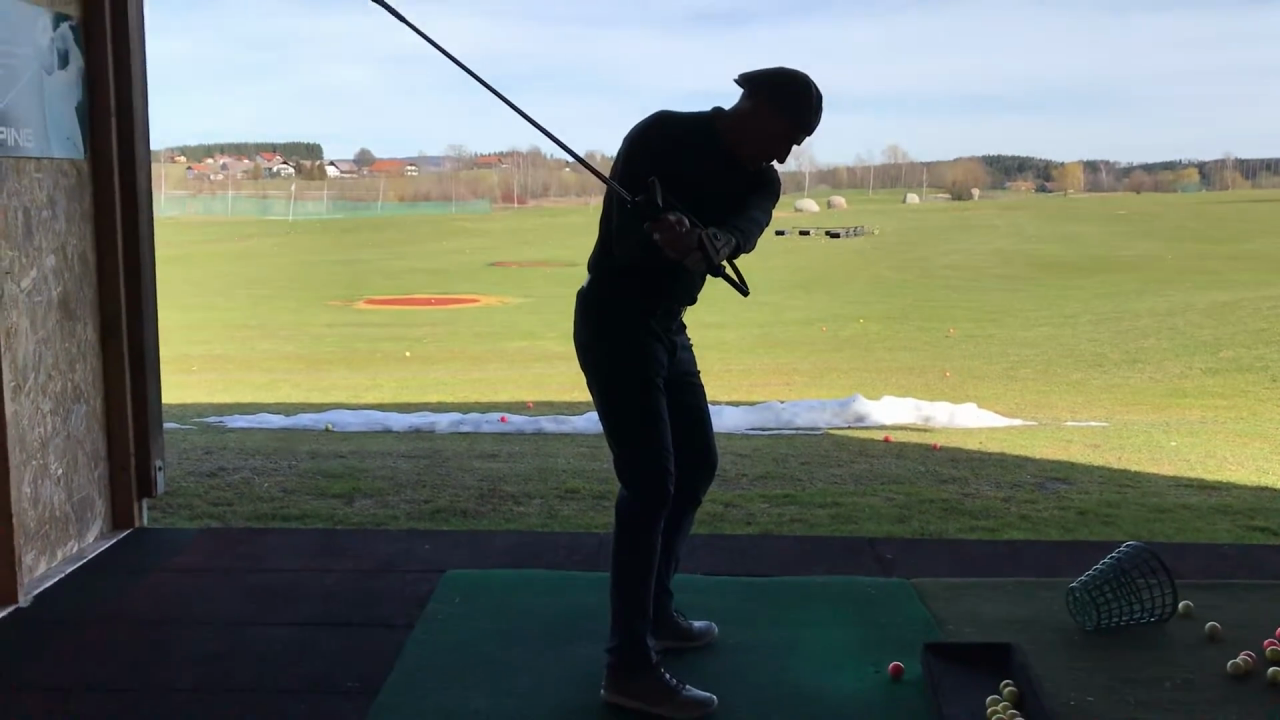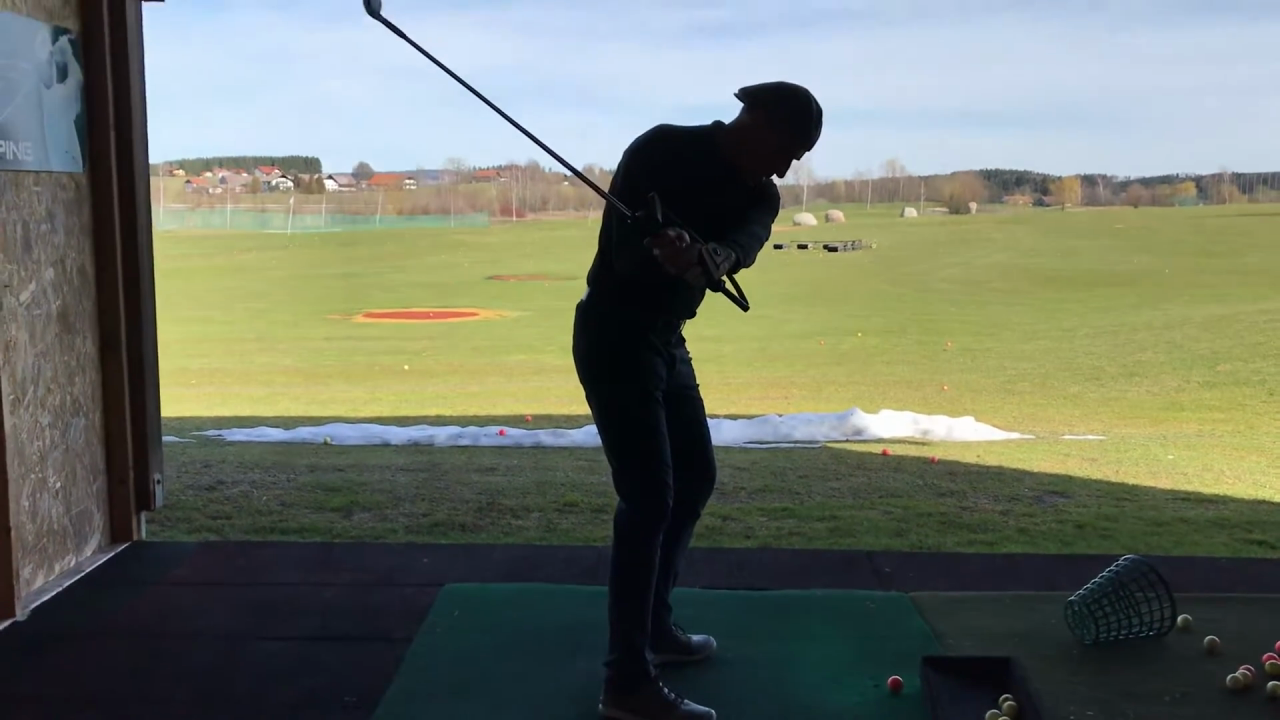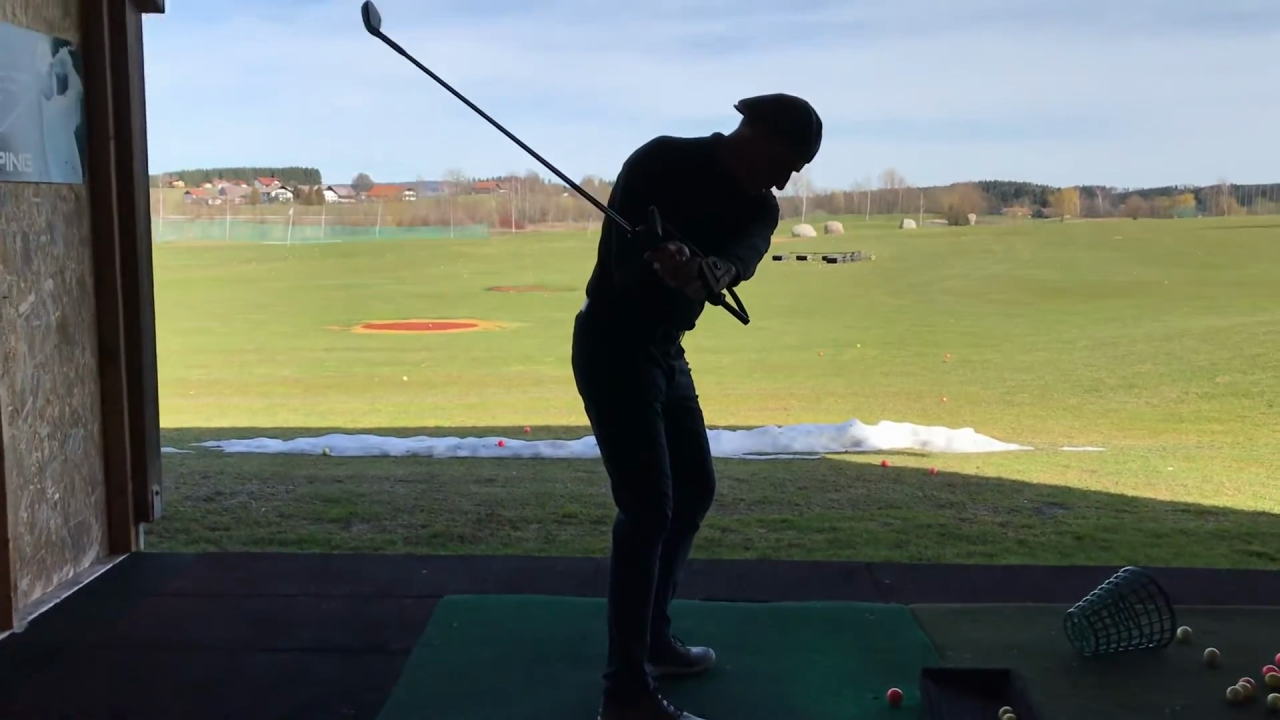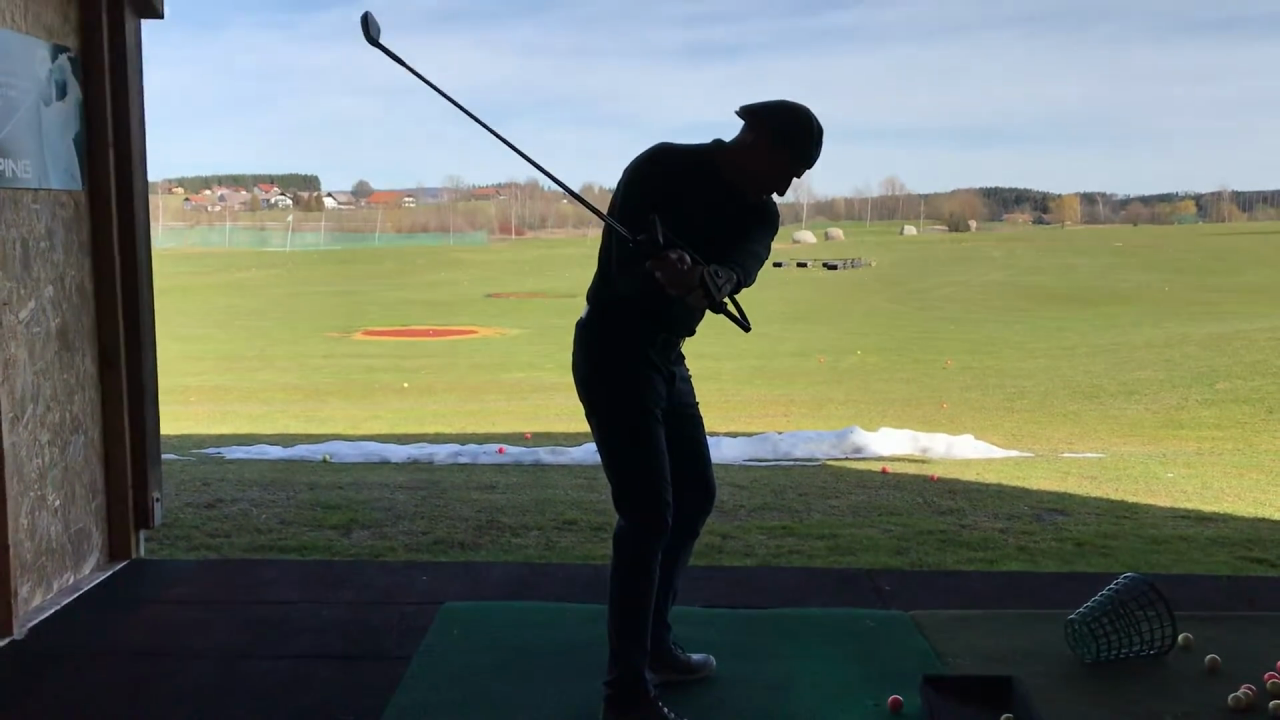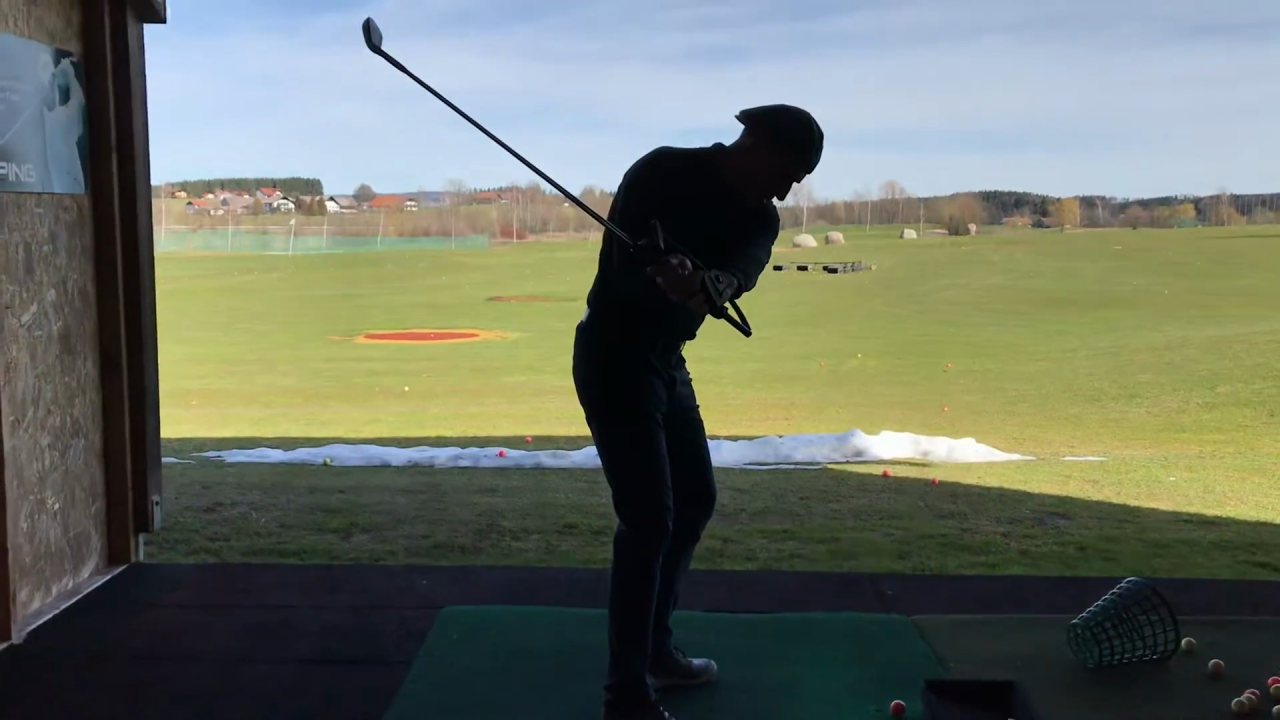
dt=0.2s
person 1, frame 1
left shoulder: (759, 178)
right shoulder: (662, 135)
left elbow: (746, 229)
right elbow: (624, 237)
left wrist: (711, 241)
right wrist: (668, 240)
left hip: (667, 323)
right hip: (616, 320)
left knee: (696, 465)
right knee: (650, 483)
left ankle: (654, 611)
right ankle: (628, 665)
person 1, frame 2
left shoulder: (759, 195)
right shoulder: (661, 149)
left elbow: (745, 245)
right elbow: (622, 251)
left wrist: (709, 257)
right wrist: (662, 254)
left hip: (665, 337)
right hip: (615, 334)
left knee: (694, 479)
right knee: (648, 496)
left ankle: (653, 625)
person 1, frame 3
left shoulder: (758, 206)
right shoulder: (660, 162)
left elbow: (744, 257)
right elbow: (622, 264)
left wrist: (709, 270)
right wrist: (664, 268)
left hip: (664, 349)
right hip: (614, 346)
left knee: (694, 490)
right knee: (648, 508)
left ankle: (652, 636)
person 1, frame 4
left shoulder: (759, 212)
right shoulder: (660, 169)
left elbow: (745, 264)
right elbow: (623, 270)
left wrist: (711, 278)
right wrist: (666, 277)
left hip: (665, 354)
right hip: (614, 352)
left knee: (694, 496)
right knee: (648, 515)
left ankle: (653, 644)
person 1, frame 5
left shoulder: (758, 216)
right shoulder: (660, 173)
left elbow: (746, 269)
right elbow: (623, 274)
left wrist: (709, 283)
right wrist: (668, 283)
left hip: (665, 359)
right hip: (615, 357)
left knee: (695, 500)
right knee: (649, 519)
left ankle: (653, 648)
